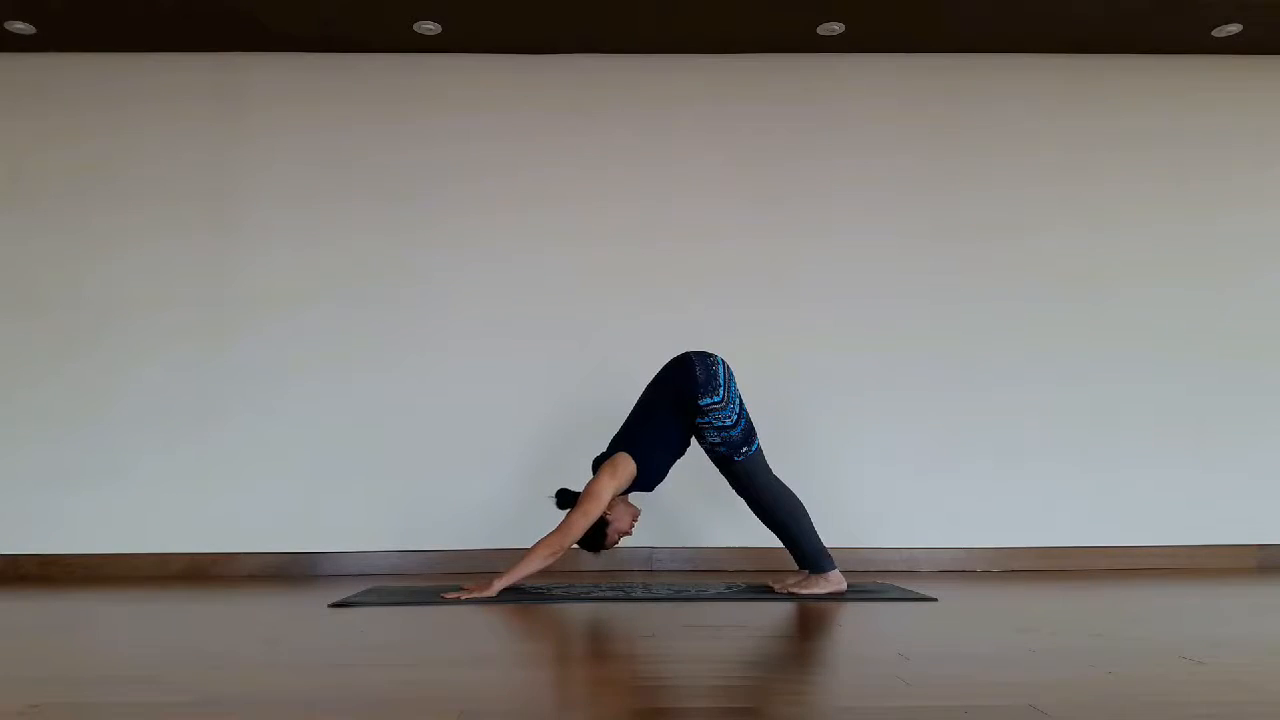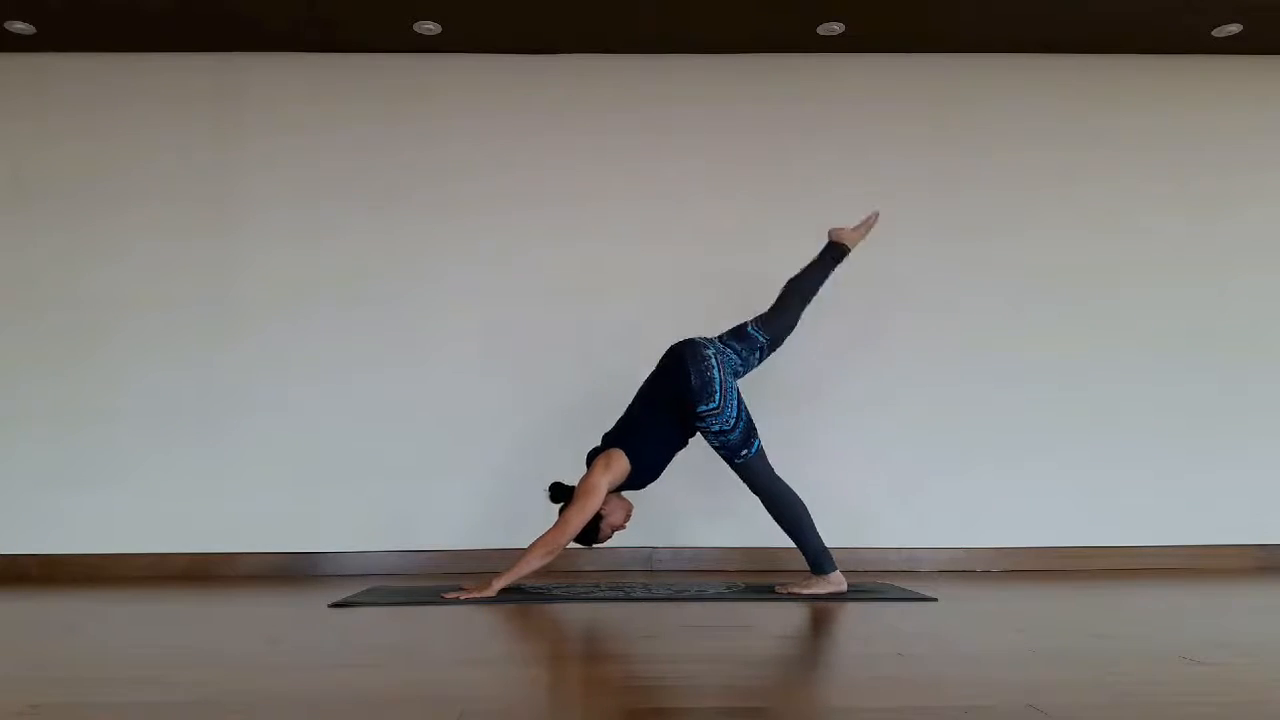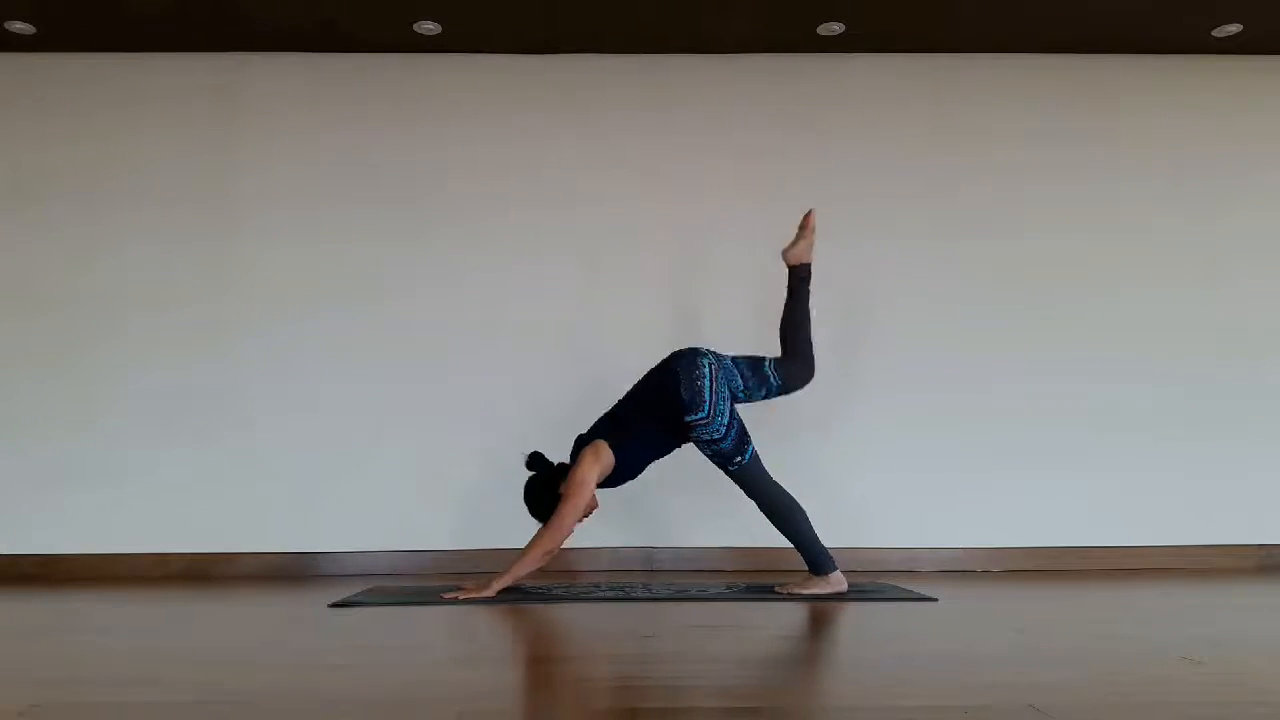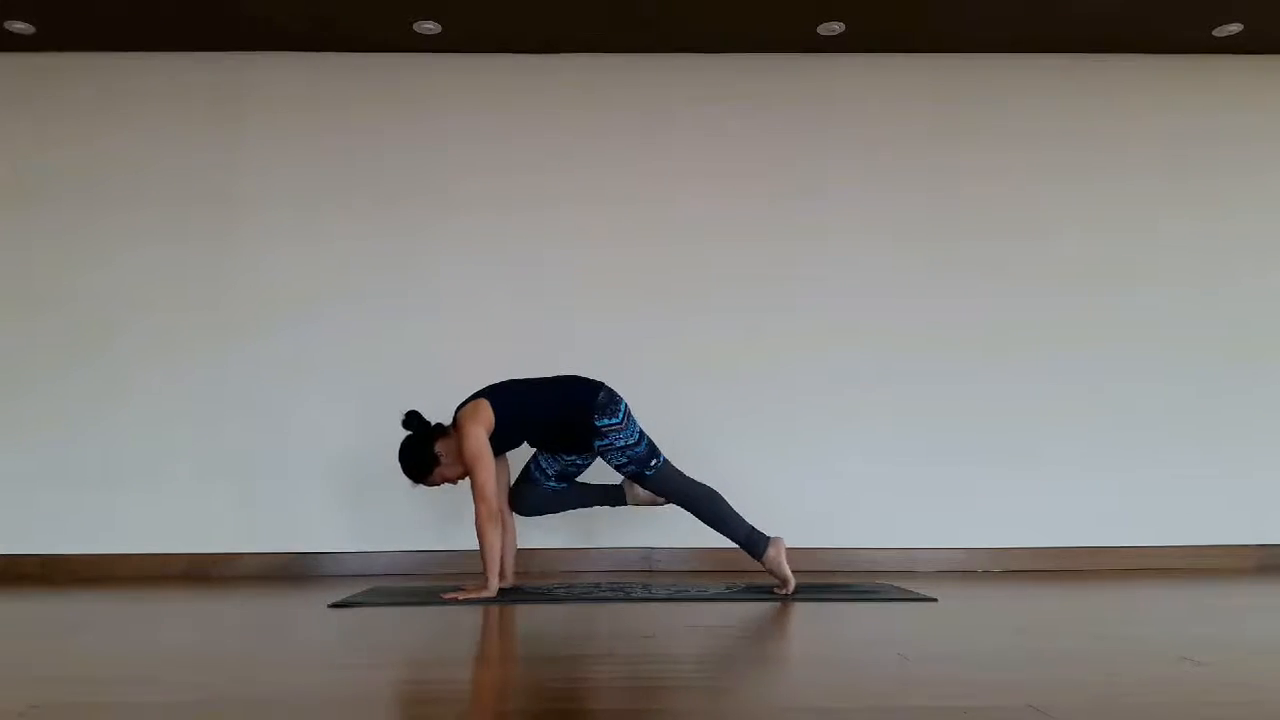
dt=0.4s
person 1, frame 1
left shoulder: (610, 478)
right shoulder: (611, 479)
left elbow: (557, 543)
right elbow: (557, 544)
right wrist: (500, 581)
left hip: (702, 383)
right hip: (695, 388)
left knee: (757, 483)
right knee: (750, 485)
left ankle: (826, 571)
right ankle: (812, 567)
person 1, frame 2
left shoulder: (603, 474)
right shoulder: (608, 473)
left elbow: (555, 542)
right elbow: (556, 541)
right wrist: (500, 582)
left hip: (701, 383)
right hip: (696, 367)
left knee: (763, 481)
right knee: (775, 325)
left ankle: (827, 575)
right ankle: (839, 245)
person 1, frame 3
left shoulder: (587, 467)
right shoulder: (581, 467)
left elbow: (550, 541)
right elbow: (551, 539)
left wrist: (493, 585)
right wrist: (507, 578)
left hip: (691, 389)
right hip: (683, 380)
left knee: (759, 486)
right knee: (797, 372)
left ankle: (828, 574)
right ankle: (798, 264)
person 1, frame 4
left shoulder: (470, 425)
right shoulder: (486, 436)
left elbow: (488, 512)
right elbow: (502, 509)
left wrist: (490, 585)
right wrist: (506, 575)
left hip: (598, 413)
right hip: (575, 429)
left knee: (674, 485)
right knee: (524, 498)
left ankle: (765, 548)
right ankle: (628, 493)
